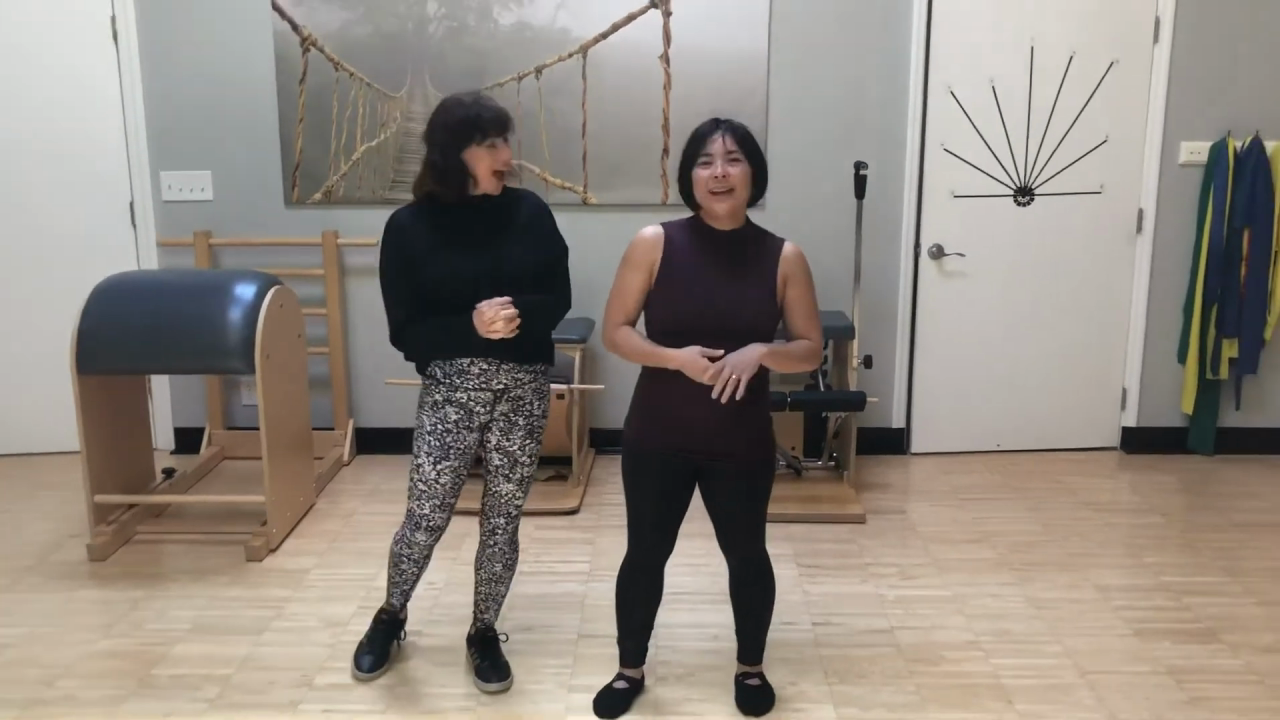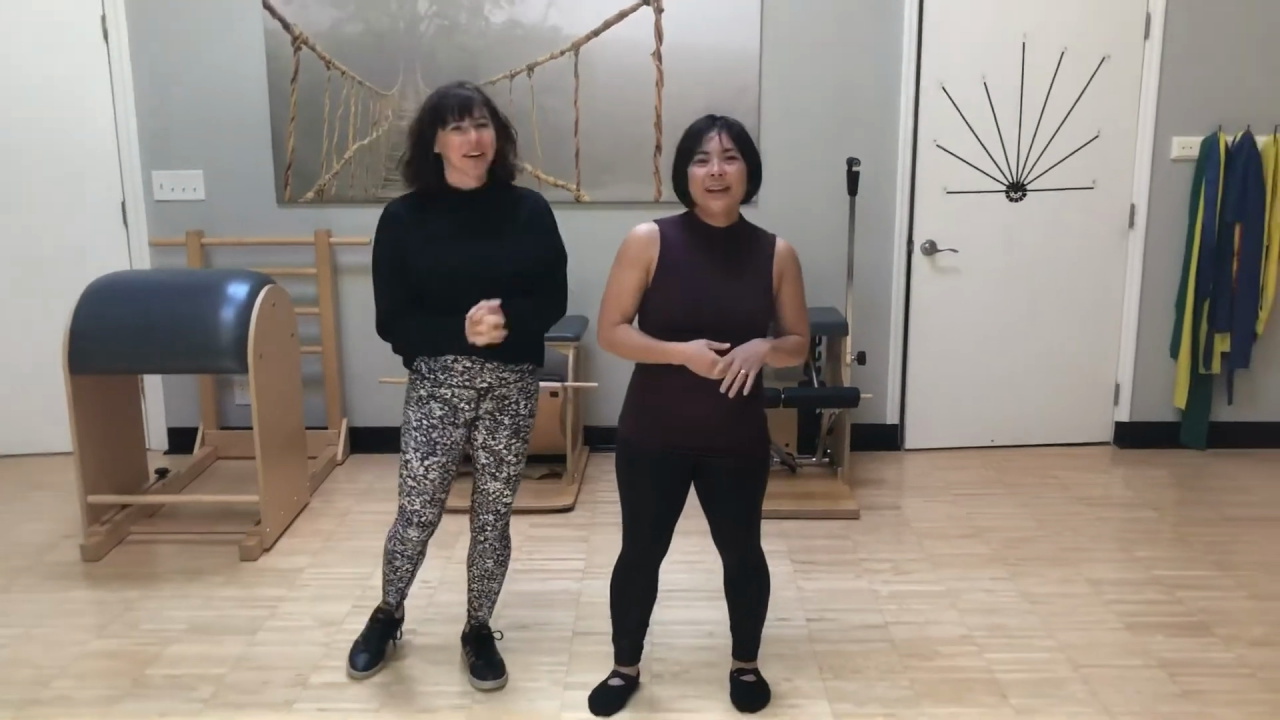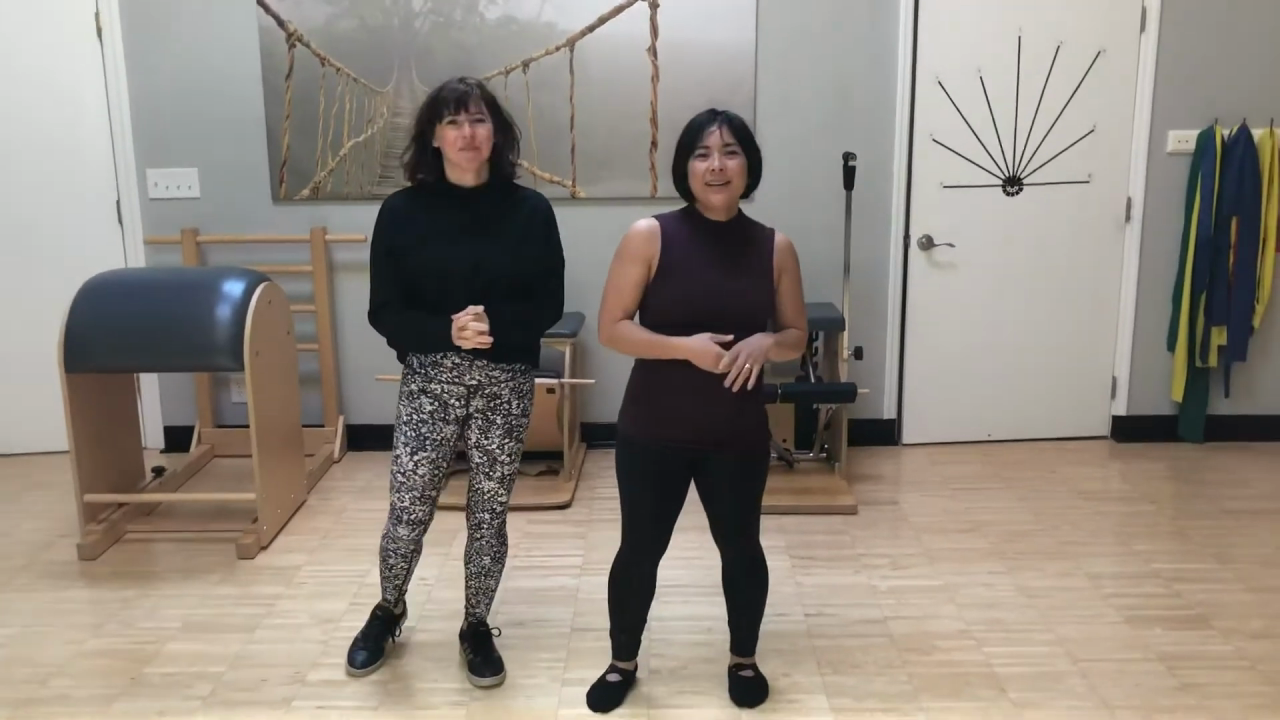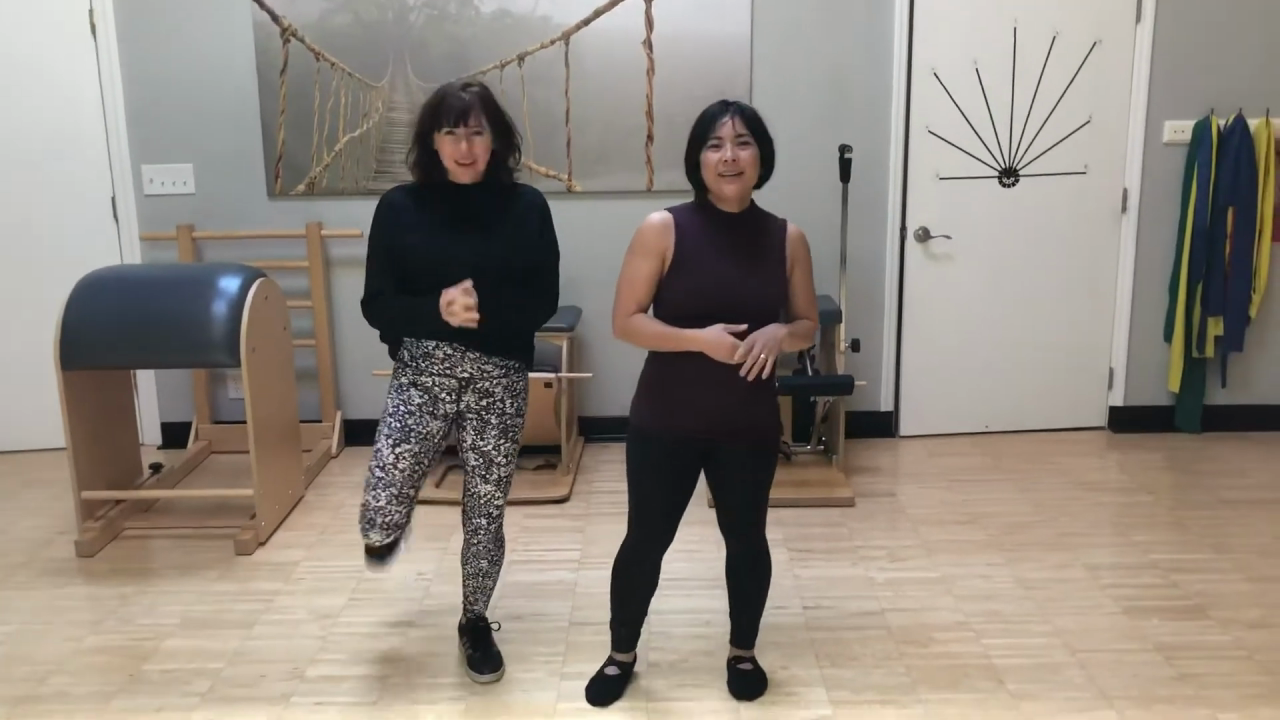
dt=0.2s
person 1, frame 1
left shoulder: (530, 212)
right shoulder: (410, 227)
left elbow: (558, 298)
right elbow: (405, 332)
left wrist: (518, 312)
right wrist: (472, 326)
left hip: (524, 386)
right hip: (451, 388)
left knee: (503, 518)
right knee: (426, 515)
left ankle: (484, 633)
right ankle: (390, 617)
person 1, frame 2
left shoulder: (529, 211)
right shoulder: (404, 218)
left elbow: (553, 301)
right elbow: (392, 322)
left wrist: (507, 318)
right wrist: (461, 329)
left hip: (511, 384)
right hip: (437, 384)
left knee: (493, 515)
right knee: (417, 513)
left ankle: (479, 631)
right ankle: (387, 617)
person 1, frame 3
left shoulder: (530, 210)
right shoulder: (403, 211)
left elbow: (549, 305)
right elbow: (384, 312)
left wrist: (496, 325)
right wrist: (448, 330)
left hip: (505, 382)
right hip: (429, 379)
left knee: (489, 512)
right knee: (409, 512)
left ankle: (477, 628)
right ankle: (388, 612)
person 1, frame 4
left shoulder: (526, 207)
right shoulder: (400, 207)
left elbow: (543, 302)
right elbow: (377, 305)
left wrist: (483, 306)
right wrist: (438, 309)
left hip: (498, 378)
right hip: (421, 373)
left knee: (484, 514)
right knee: (381, 515)
left ankle: (475, 623)
right ankle: (387, 536)
person 2, frame 1
left shoulder: (783, 257)
right shoulder: (654, 244)
left elbow: (811, 348)
right elbow: (615, 329)
left wrist: (759, 353)
right wrist: (676, 358)
left hip: (742, 444)
right hip: (656, 439)
left knee: (747, 555)
right knee: (645, 555)
left ankle: (751, 667)
right ankle: (630, 669)
person 2, frame 2
left shoulder: (775, 253)
right shoulder: (649, 241)
left elbow: (798, 342)
right elbow: (610, 331)
left wrist: (763, 348)
right wrist: (681, 352)
left hip: (738, 440)
right hip: (652, 437)
left knee: (742, 552)
right knee: (641, 553)
left ankle: (746, 664)
right ankle: (625, 666)
person 2, frame 3
left shoulder: (775, 247)
right shoulder: (649, 237)
left elbow: (797, 335)
right elbow: (612, 328)
left wrist: (765, 343)
right wrist: (686, 346)
left hip: (739, 434)
right hip: (653, 432)
left knee: (741, 547)
right knee: (640, 550)
left ankle: (743, 659)
right ankle: (623, 662)
person 2, frame 4
left shoulder: (785, 238)
right shoulder: (663, 229)
left elbow: (808, 324)
right elbow: (625, 321)
left wrist: (780, 333)
right wrist: (700, 338)
left hip: (750, 424)
right hip: (665, 422)
left knee: (746, 539)
right knee: (645, 541)
left ankle: (743, 651)
right ankle: (621, 654)
